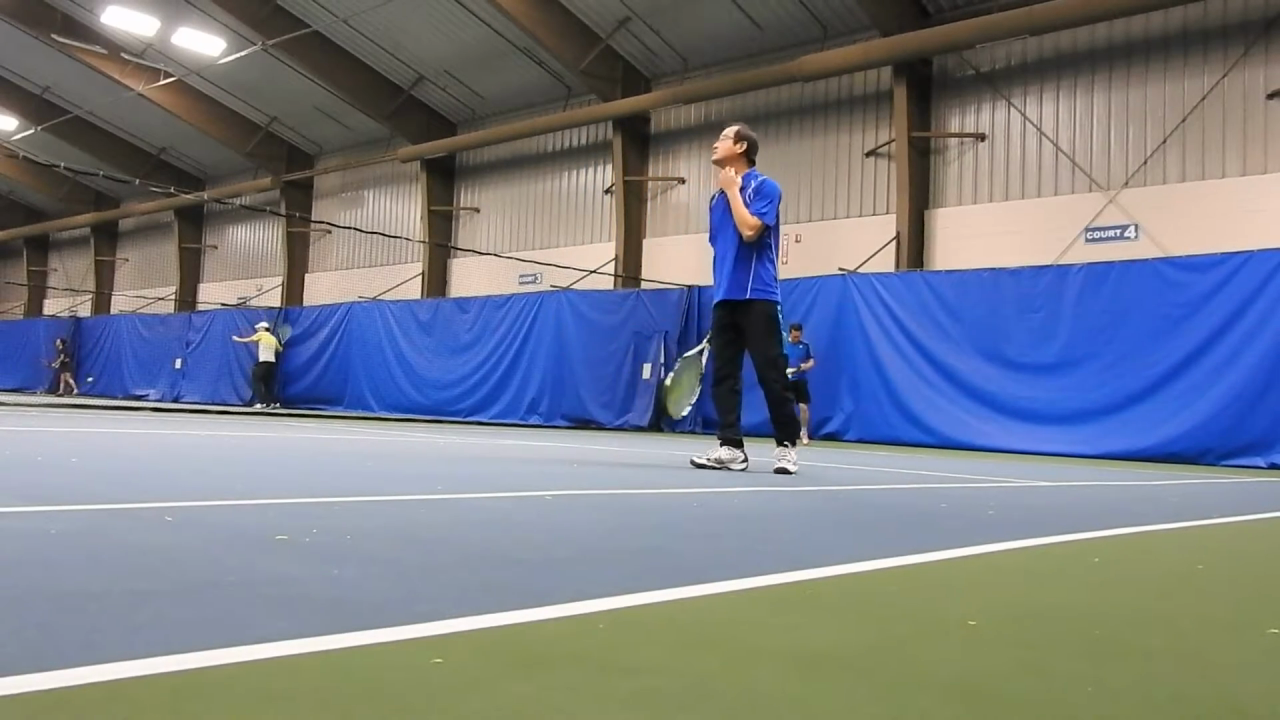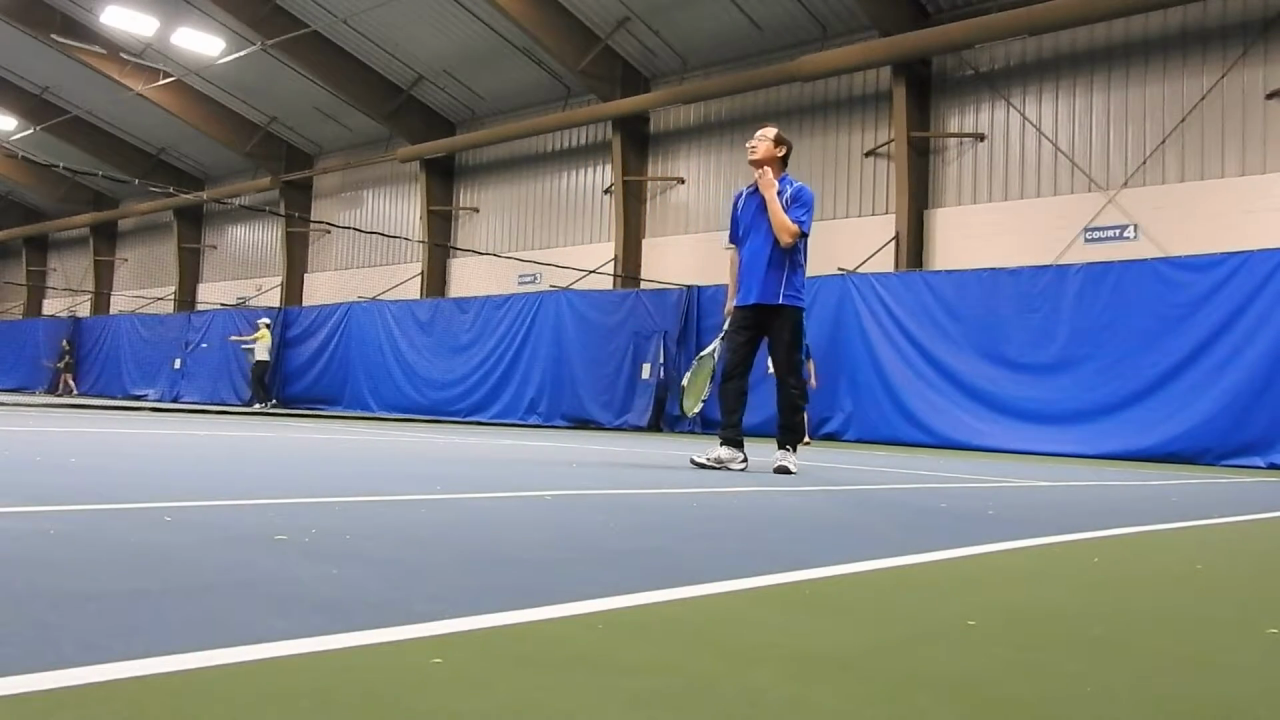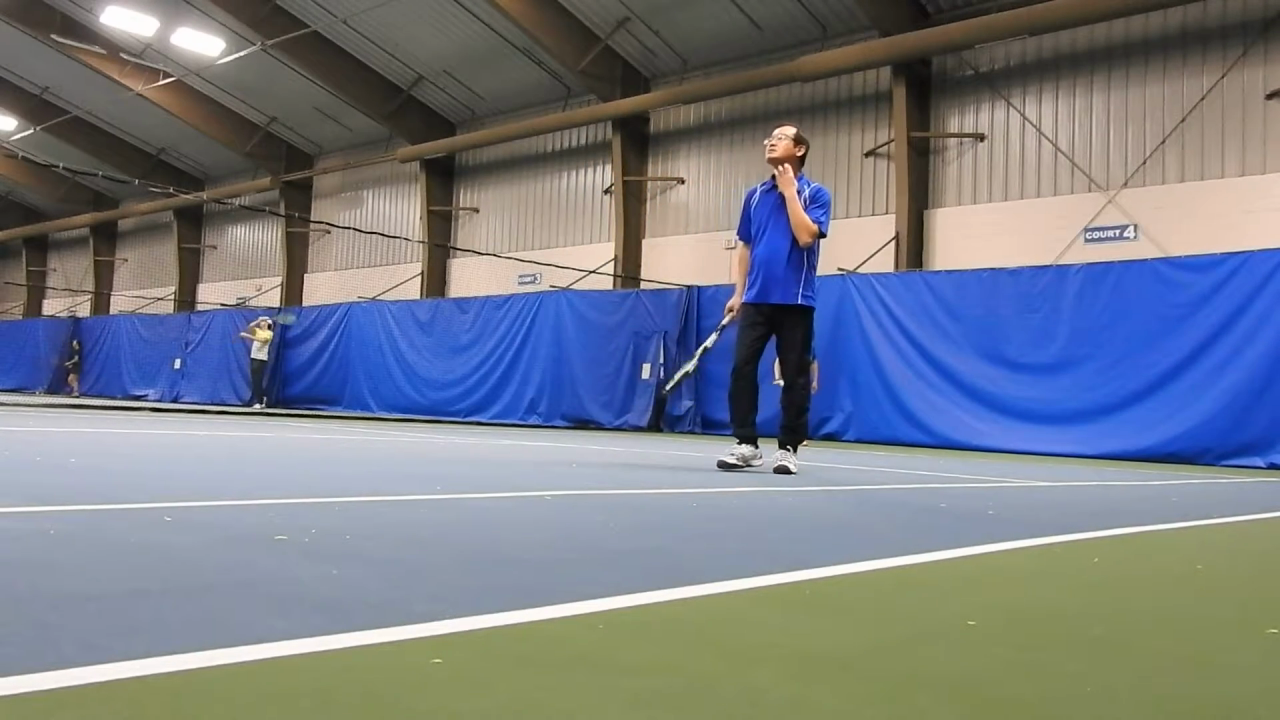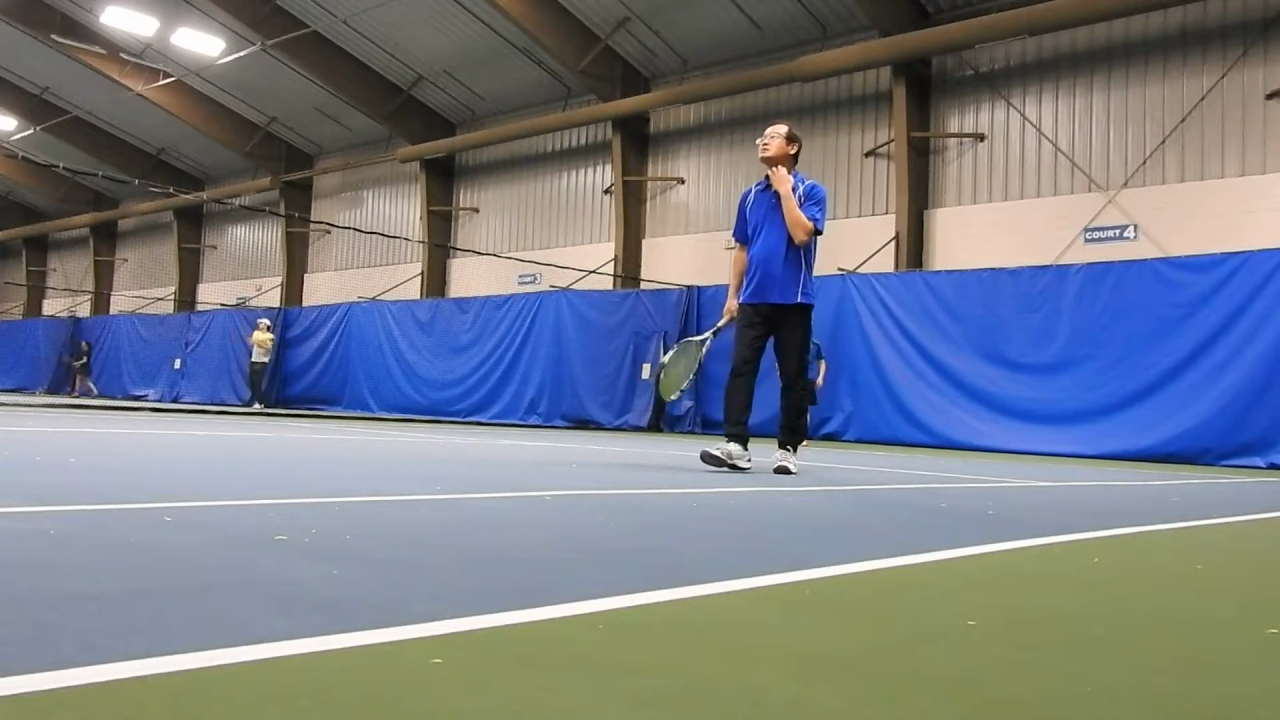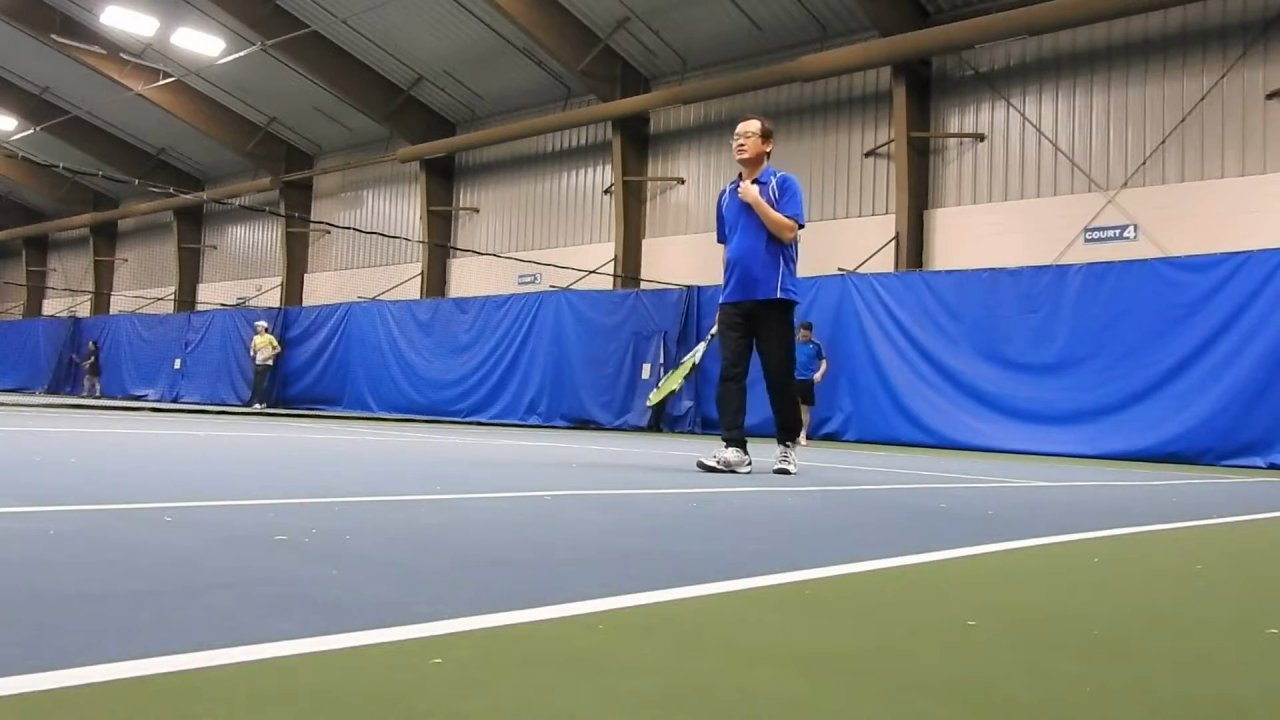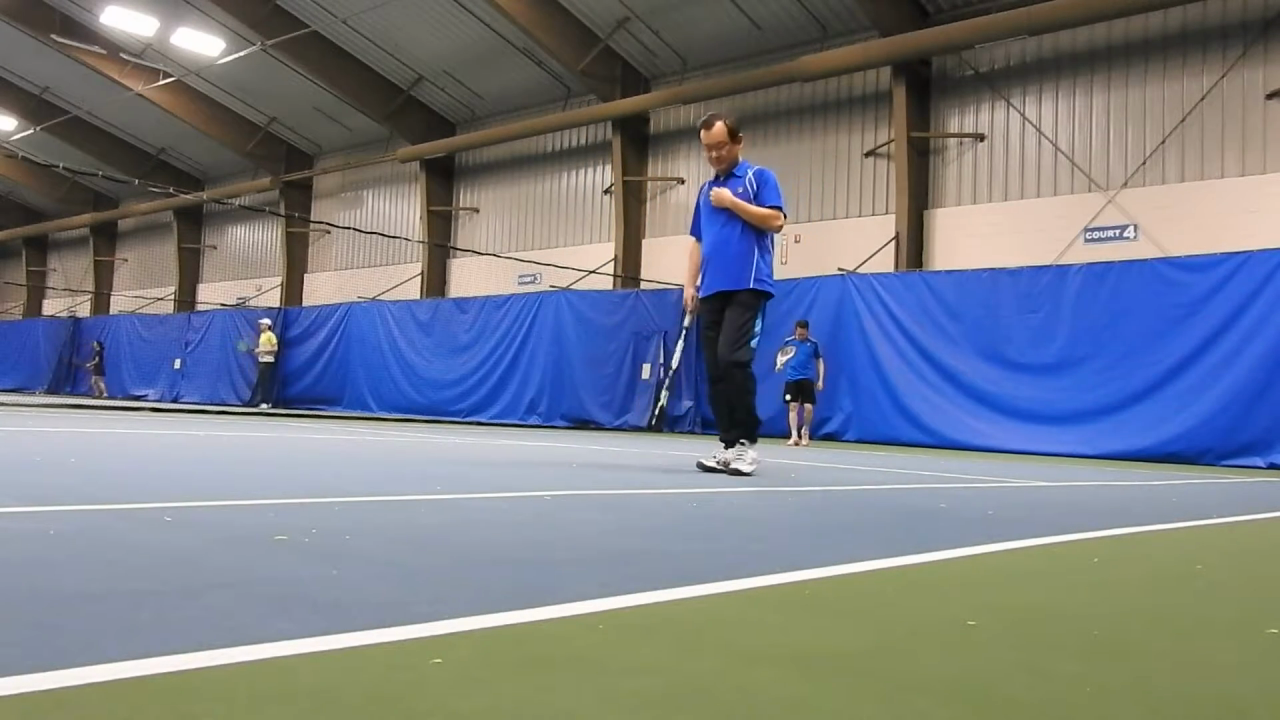
dt=0.3s
person 1, frame 1
left shoulder: (765, 187)
right shoulder: (718, 198)
left elbow: (750, 230)
left wrist: (733, 190)
left hip: (758, 296)
right hip: (725, 299)
left knee: (771, 373)
right knee: (723, 374)
left ankle: (786, 445)
right ankle: (731, 447)
person 1, frame 2
left shoulder: (798, 193)
right shoulder: (742, 197)
left elbow: (788, 237)
left wrist: (770, 193)
right wrist: (732, 296)
left hip: (784, 301)
right hip: (747, 301)
left knee: (788, 377)
right knee: (732, 373)
left ankle: (787, 448)
right ankle: (731, 447)
person 1, frame 3
left shoulder: (816, 194)
right shoulder: (755, 195)
left elbow: (806, 237)
left wrist: (790, 192)
right wrist: (739, 292)
left hip: (796, 300)
right hip: (756, 299)
left knee: (794, 377)
right knee: (742, 368)
left ankle: (788, 448)
right ankle: (746, 445)
person 1, frame 4
left shoulder: (810, 191)
right shoulder: (750, 195)
left elbow: (801, 234)
left wrist: (785, 190)
right wrist: (733, 294)
left hip: (793, 300)
right hip: (753, 299)
left knee: (793, 377)
right knee: (741, 369)
left ankle: (787, 448)
right ankle: (735, 444)
person 1, frame 5
left shoulder: (784, 184)
right shoulder: (727, 194)
left elbow: (789, 232)
left wrist: (755, 200)
right wrist: (723, 295)
left hip: (772, 295)
right hip: (733, 298)
left knee: (778, 372)
right knee: (730, 372)
left ankle: (787, 444)
right ankle: (735, 449)
person 1, frame 6
left shoulder: (759, 177)
right shoulder: (705, 191)
left elbow: (775, 221)
left wrist: (732, 202)
right wrist: (690, 284)
left hip: (747, 286)
right hip: (712, 291)
left knee: (734, 359)
right knee: (717, 370)
left ankle: (747, 439)
right ankle: (731, 446)
